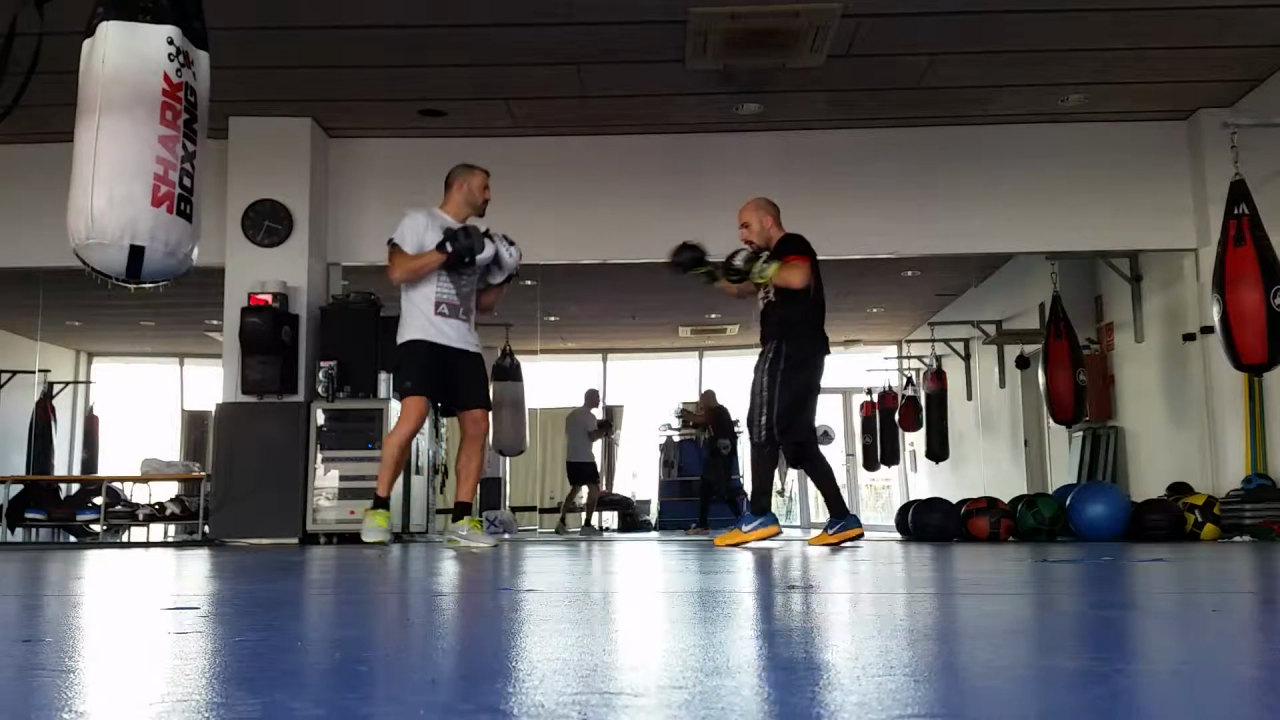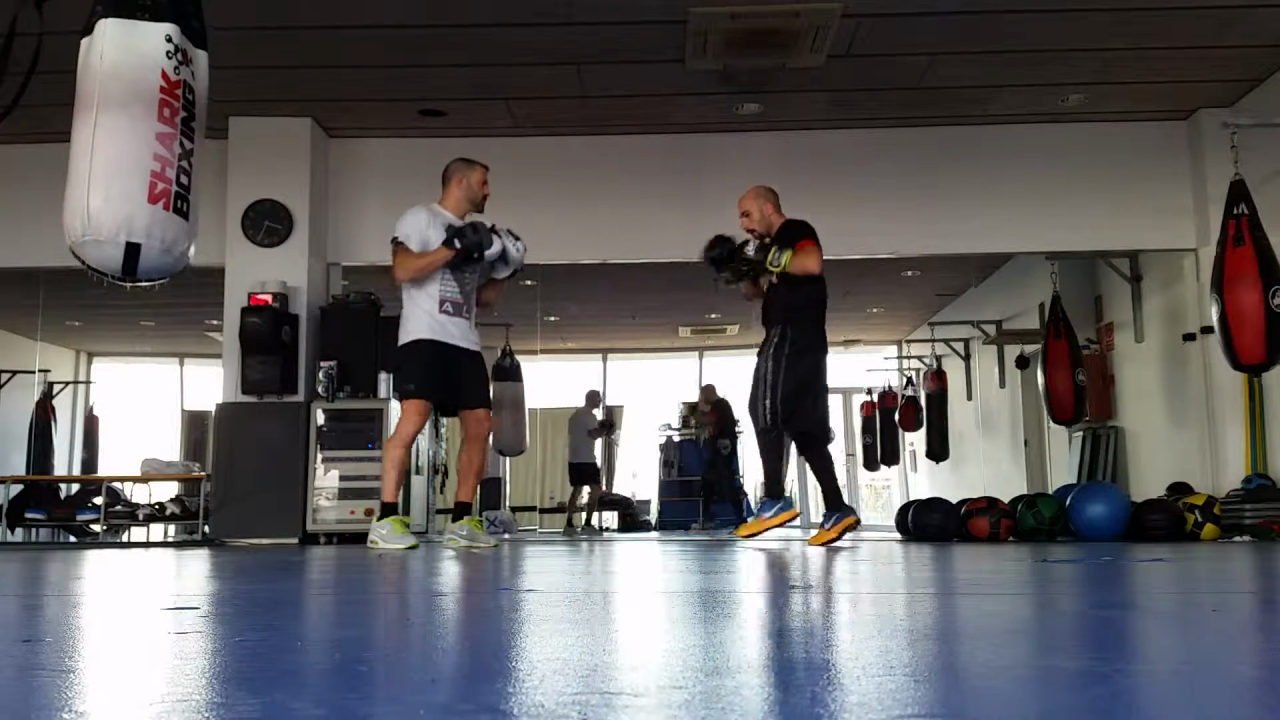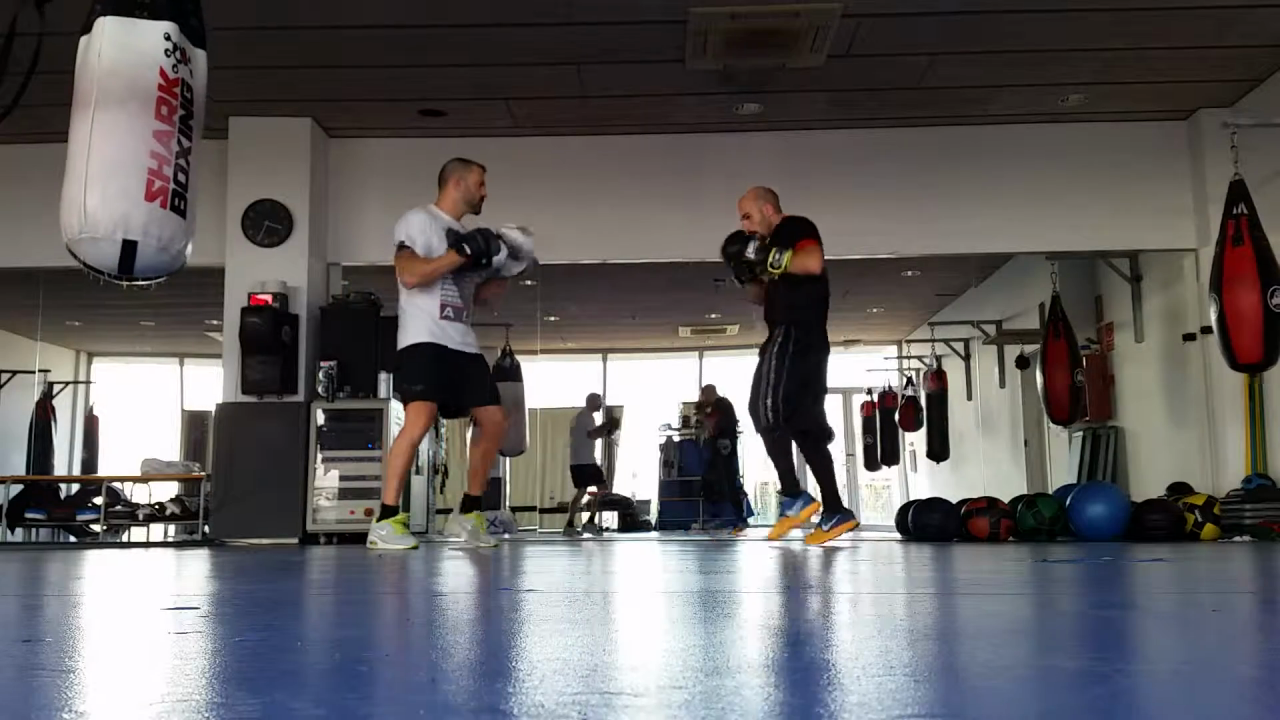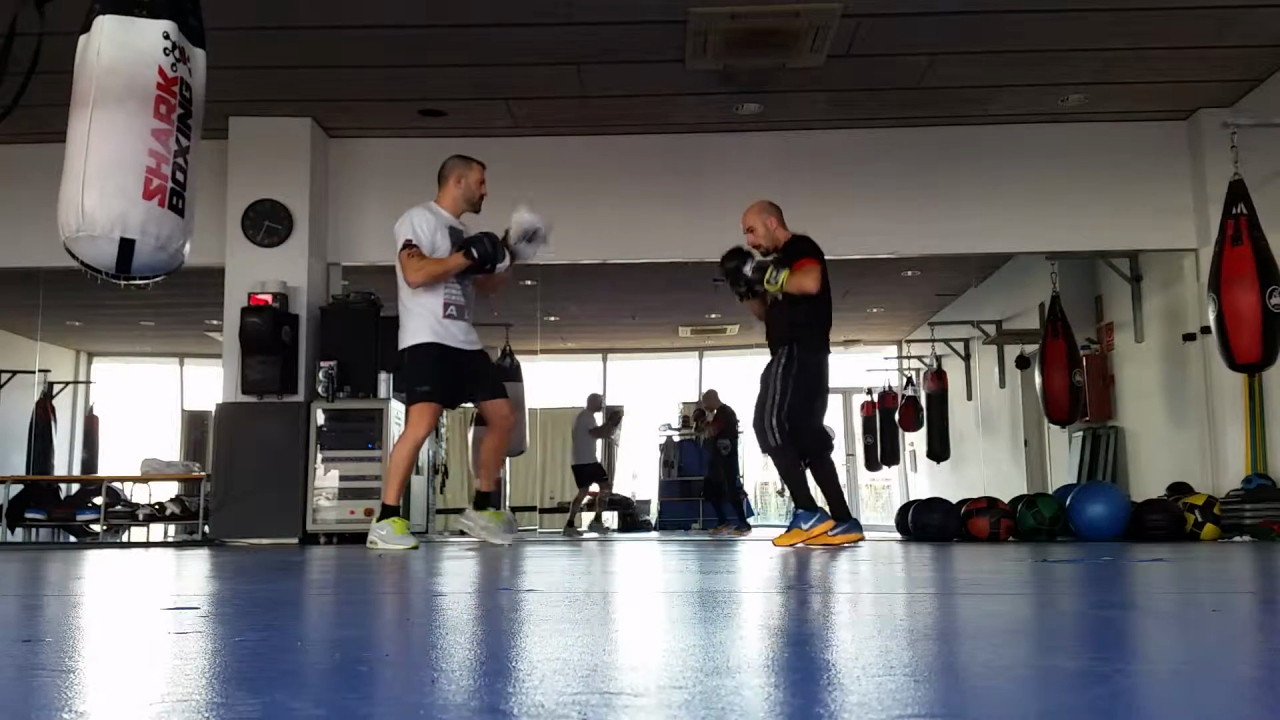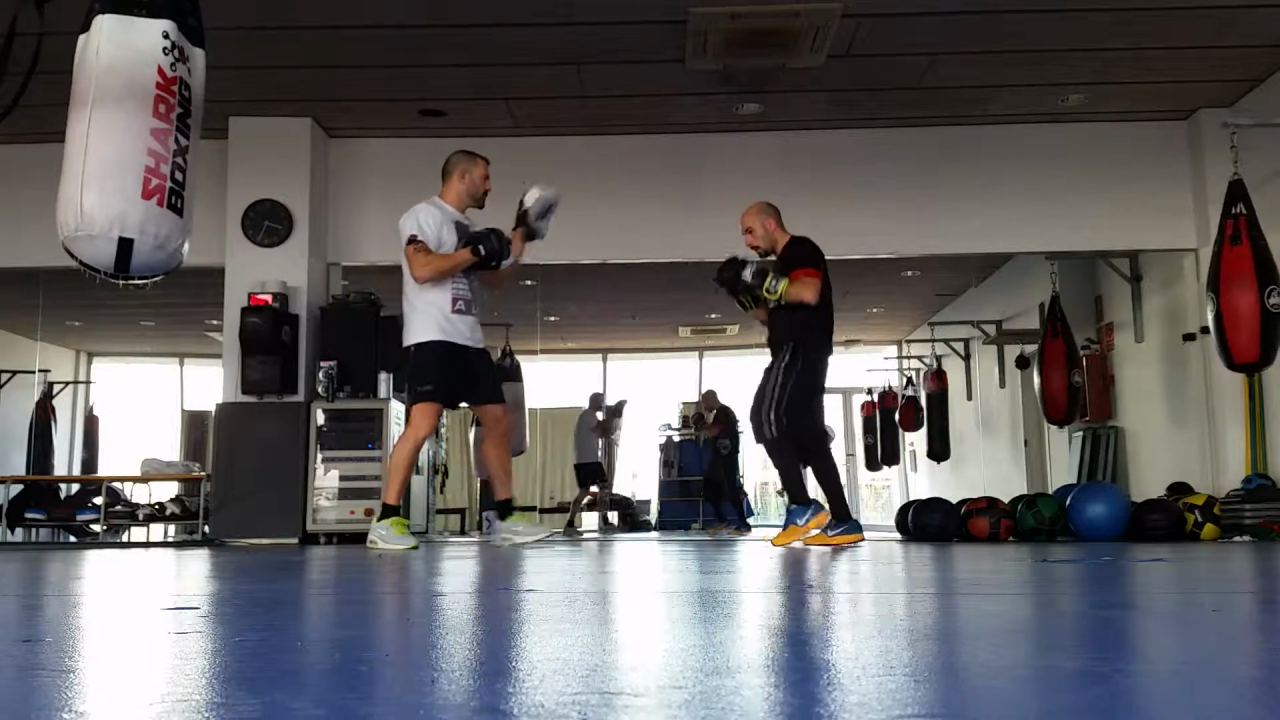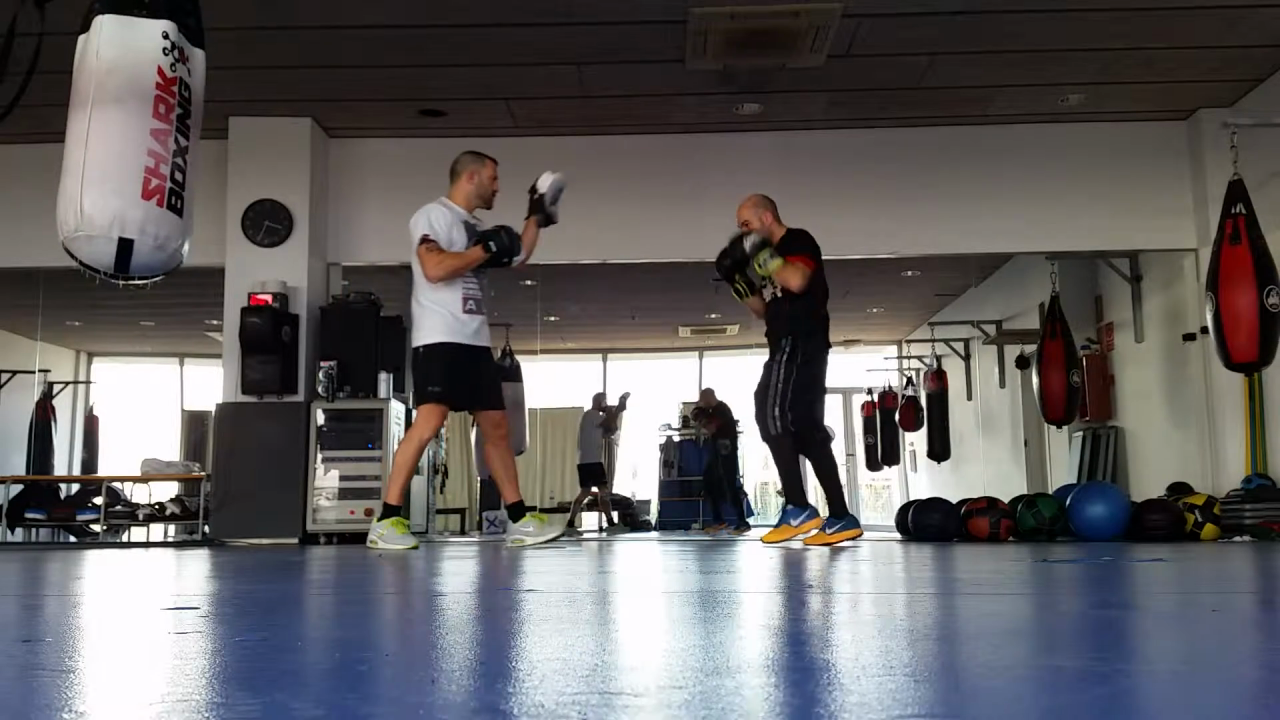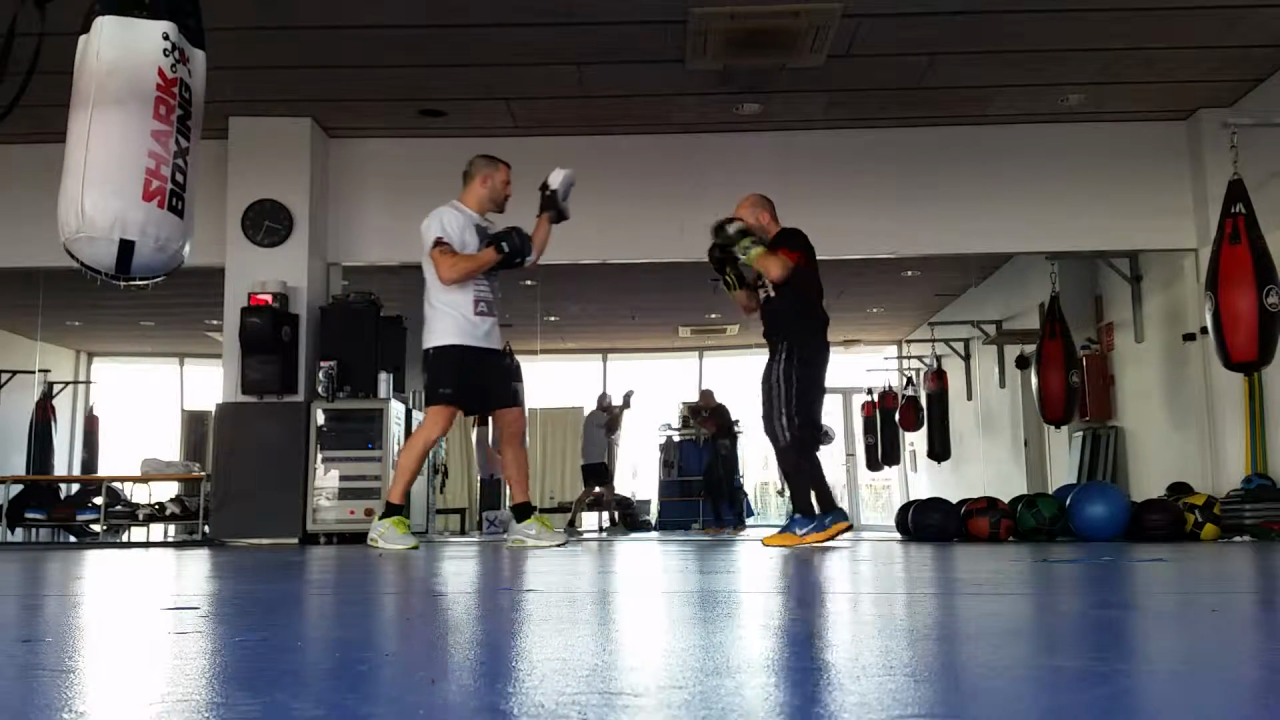
dt=0.1s
person 1, frame 1
left shoulder: (474, 239)
right shoulder: (419, 221)
left elbow: (483, 303)
right elbow: (397, 272)
left wrist: (500, 276)
right wrist: (446, 251)
left hip: (465, 345)
right hip: (422, 339)
left knee: (476, 427)
right knee: (412, 417)
left ankle: (461, 521)
right ankle: (378, 510)
person 1, frame 2
left shoulder: (476, 236)
right shoulder: (420, 218)
left elbow: (484, 298)
right elbow: (402, 271)
left wrist: (502, 272)
right wrist: (453, 247)
left hip: (465, 343)
right hip: (424, 338)
left knee: (479, 427)
right knee: (414, 419)
left ankle: (461, 520)
right ankle: (386, 519)
person 1, frame 3
left shoulder: (464, 235)
right shoulder: (417, 221)
left elbow: (480, 295)
right elbow: (410, 275)
left wrist: (503, 269)
right wrist: (463, 253)
left hip: (464, 345)
right hip: (424, 342)
left knee: (493, 422)
right knee: (419, 422)
left ankle: (467, 515)
right ankle: (386, 520)
person 1, frame 4
left shoulder: (462, 232)
right shoulder: (419, 219)
left elbow: (483, 285)
right elbow: (415, 274)
left wrist: (505, 257)
right wrist: (468, 254)
left hip: (466, 343)
right hip: (426, 340)
left knee: (502, 416)
right knee: (422, 423)
left ankle: (482, 509)
right ankle: (386, 520)
person 1, frame 5
left shoulder: (465, 226)
right shoulder: (423, 214)
left elbow: (497, 271)
right elbow: (422, 270)
left wrist: (522, 232)
right wrist: (475, 250)
left hip: (469, 342)
right hip: (431, 339)
left knee: (497, 422)
right knee: (423, 423)
left ankle: (506, 519)
right ankle: (386, 520)
person 1, frame 6
left shoulder: (474, 226)
right shoulder: (433, 215)
left elbow: (513, 260)
right elbow: (434, 269)
left wrist: (536, 217)
right wrist: (486, 248)
left hip: (476, 342)
right hip: (440, 340)
left knee: (496, 427)
right knee: (427, 424)
left ankle: (520, 519)
right ankle: (387, 520)
person 1, frame 7
left shoulder: (486, 228)
right shoulder: (445, 218)
left elbow: (527, 257)
right elbow: (448, 271)
left wrist: (548, 214)
right wrist: (499, 250)
left hip: (488, 344)
right hip: (452, 342)
left knee: (513, 425)
right knee: (436, 425)
left ankle: (523, 521)
right ankle: (389, 519)
person 2, frame 1
left shoulder: (791, 245)
right shoulder: (771, 257)
left elbow: (798, 278)
right elbow: (739, 289)
left wrist: (758, 266)
left hip: (788, 349)
right hip: (802, 352)
left knee: (763, 424)
right knee: (798, 439)
left ankle: (759, 516)
right ankle: (842, 520)
person 2, frame 2
left shoulder: (795, 231)
right shoulder: (773, 244)
left elbow: (812, 264)
right elbow: (754, 293)
left wrist: (768, 257)
left hip: (792, 335)
right hip: (797, 340)
left knee: (767, 410)
right knee: (806, 427)
left ankle: (775, 501)
right ankle: (837, 511)
person 2, frame 3
left shoulder: (796, 227)
right shoulder: (775, 244)
left elbow: (815, 263)
right elbow: (763, 297)
left wrist: (766, 257)
right wrist: (745, 269)
left hip: (796, 336)
right hip: (795, 339)
left knee: (767, 408)
right knee: (806, 426)
left ankle: (795, 497)
right ankle: (835, 513)
person 2, frame 4
left shoulder: (799, 247)
right shoulder: (778, 260)
left elbow: (811, 283)
right elbow: (764, 311)
left wrist: (765, 274)
right wrist: (745, 286)
left hip: (797, 352)
right hip: (799, 355)
left knee: (772, 424)
right knee: (807, 439)
left ankle: (809, 513)
right ankle: (843, 521)
person 2, frame 5
left shoulder: (802, 250)
right shoulder: (778, 264)
left elbow: (810, 293)
right elbow: (768, 317)
left wrist: (764, 280)
right wrist: (741, 292)
left hip: (801, 352)
right hip: (794, 355)
left knee: (767, 419)
right knee: (808, 438)
left ankle: (802, 507)
right ankle: (843, 521)
person 2, frame 6
left shoulder: (797, 240)
right shoulder: (773, 255)
left elbow: (796, 281)
right elbow: (764, 310)
left wrist: (760, 254)
right wrist: (738, 281)
left hip: (800, 346)
right hip: (790, 348)
left knee: (773, 415)
right knee: (807, 432)
left ankle: (798, 508)
right ankle: (841, 518)
person 2, frame 7
left shoulder: (792, 239)
right shoulder: (766, 253)
left elbow: (775, 271)
right elbow: (748, 303)
left wrist: (744, 243)
right wrist: (730, 268)
left hip: (799, 346)
right hip: (788, 348)
left knee: (786, 426)
right knee: (799, 433)
left ankle: (804, 518)
right ankle: (830, 513)
